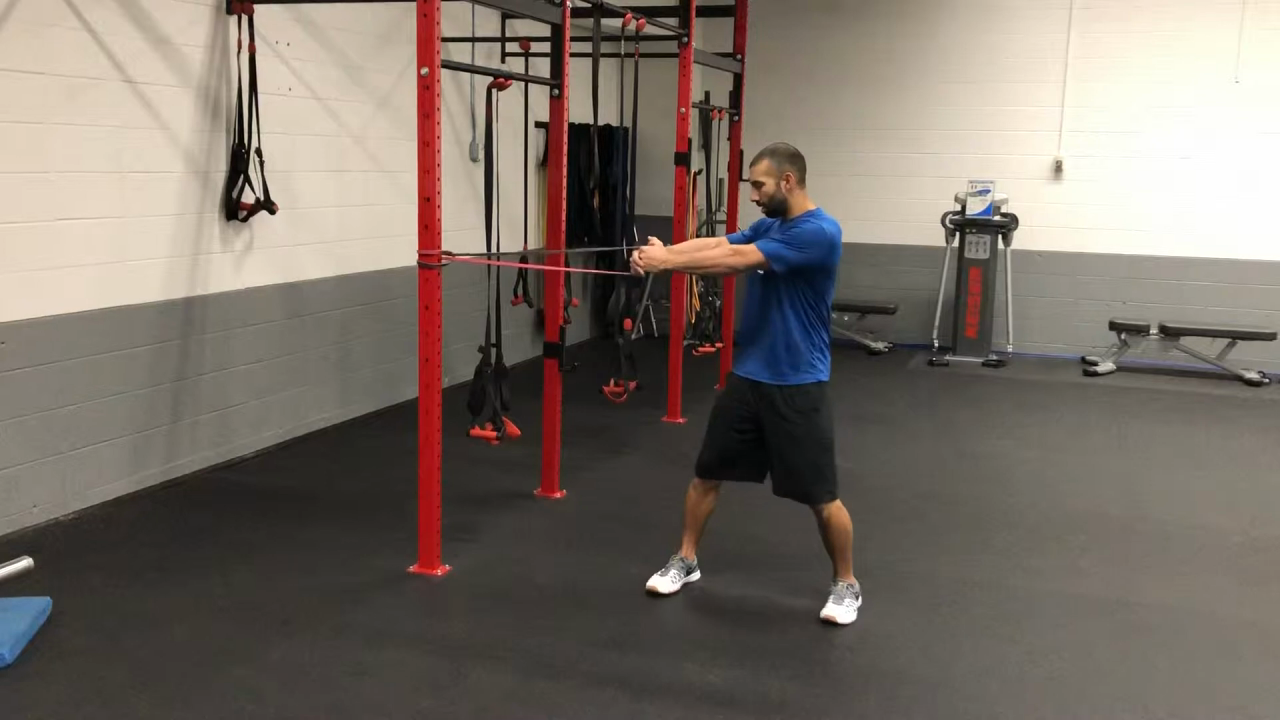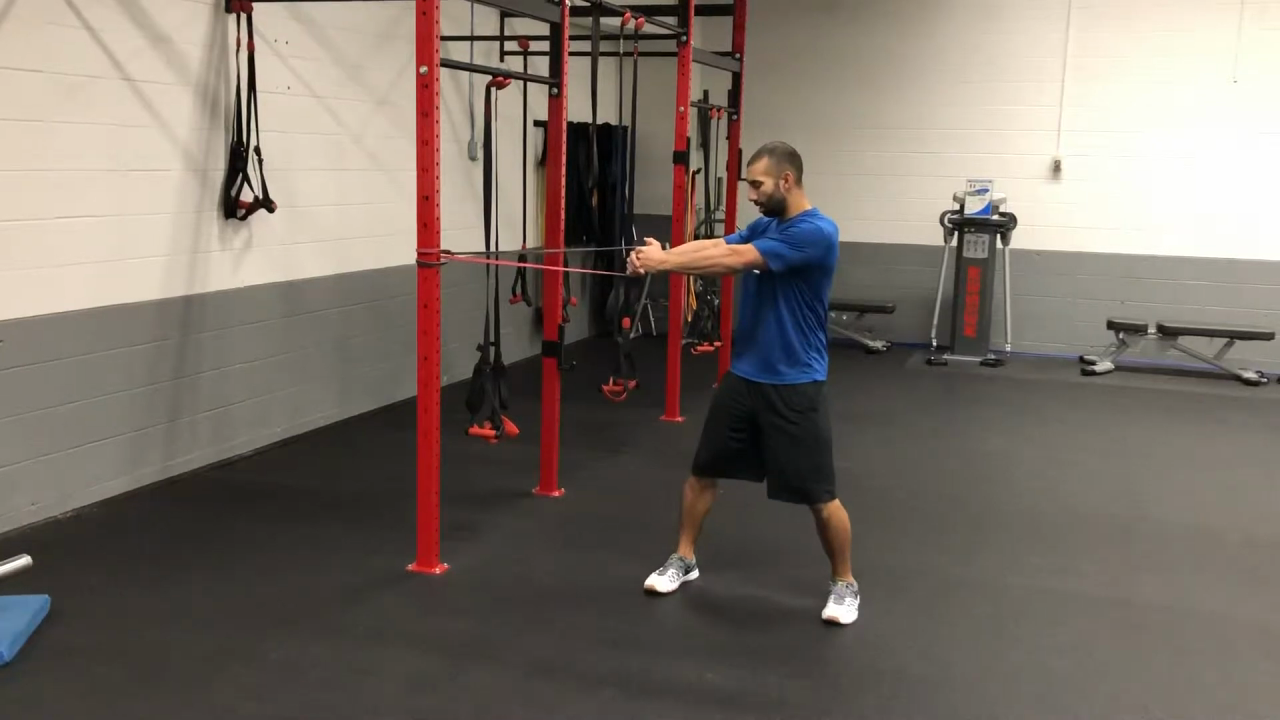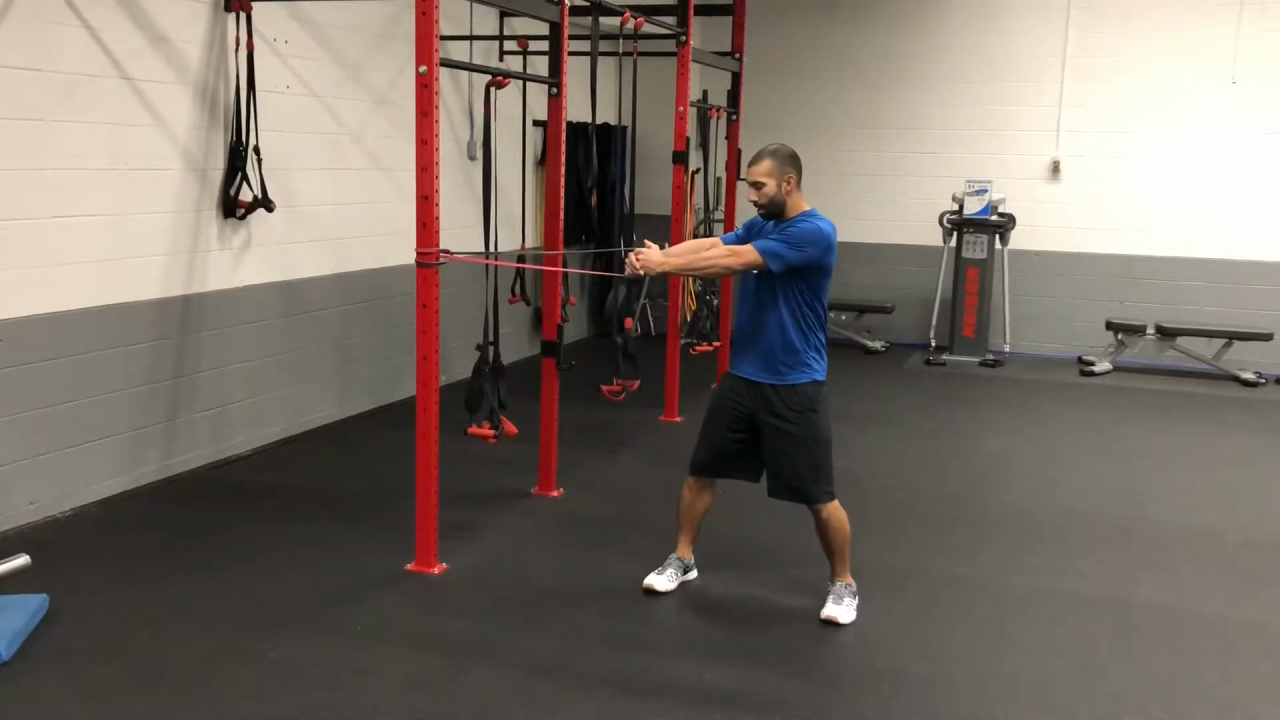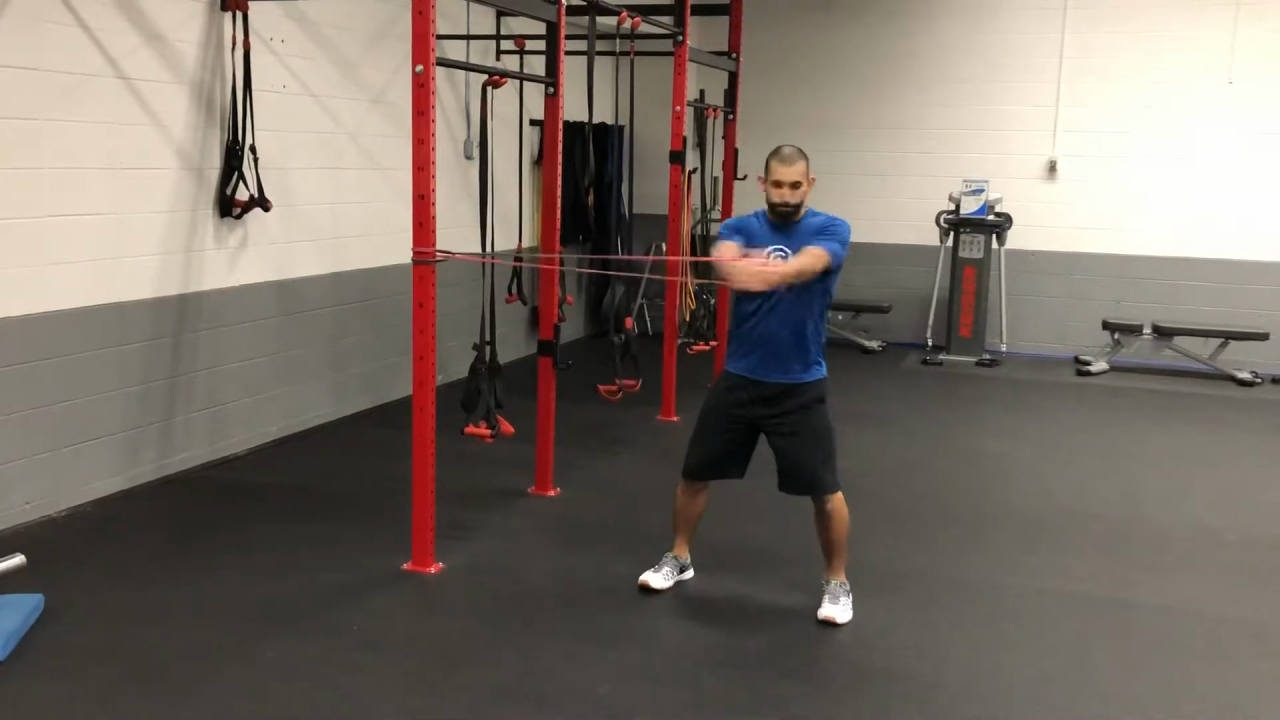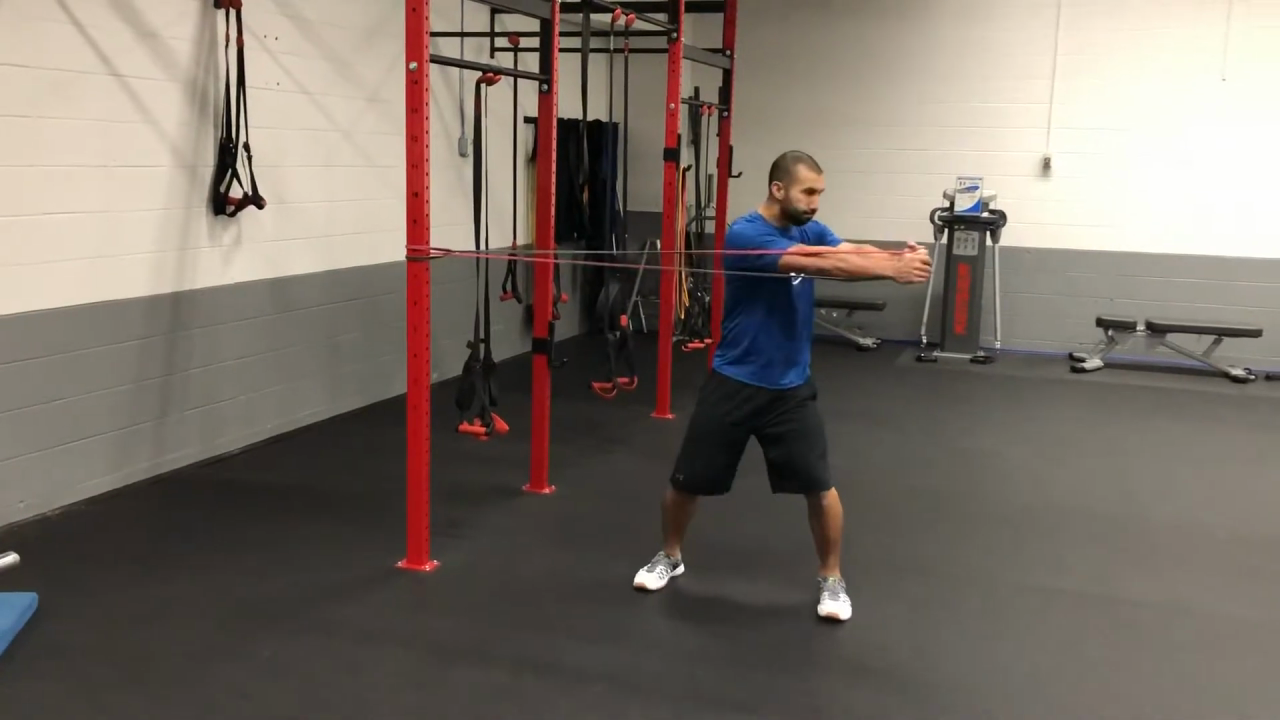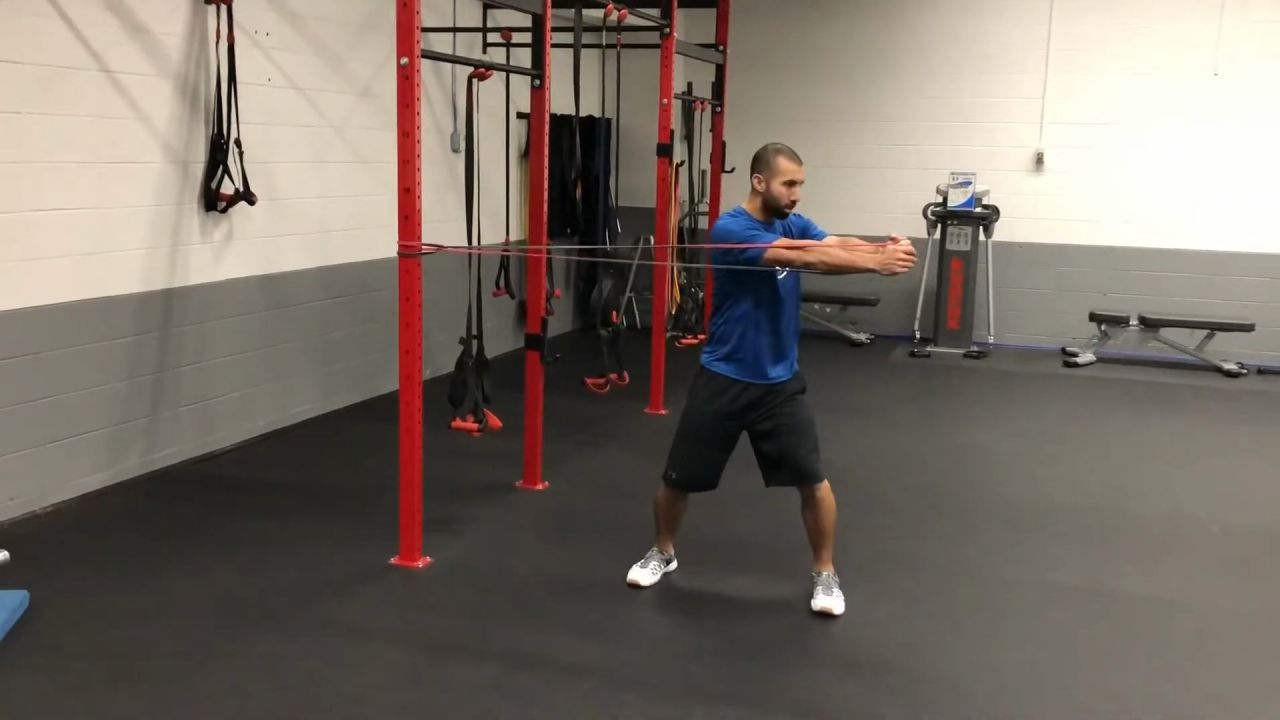
dt=0.4s
person 1, frame 1
left shoulder: (819, 233)
right shoulder: (766, 227)
left elbow: (738, 260)
right elbow: (714, 245)
left wrist: (667, 262)
right wrist: (662, 252)
left hip: (798, 385)
right hip: (746, 377)
left knee: (821, 497)
right knee: (706, 474)
left ankle: (845, 584)
right ankle: (685, 561)
person 1, frame 2
left shoulder: (816, 232)
right shoulder: (764, 226)
left elbow: (735, 260)
right elbow: (714, 246)
left wrist: (663, 263)
right wrist: (660, 254)
left hip: (795, 385)
right hip: (742, 375)
left knee: (819, 496)
right knee: (703, 472)
left ankle: (844, 583)
right ankle: (683, 559)
person 1, frame 3
left shoulder: (814, 233)
right shoulder: (760, 226)
left elbow: (735, 261)
right elbow: (710, 245)
left wrist: (663, 265)
right wrist: (658, 255)
left hip: (794, 386)
right hip: (741, 377)
left knee: (819, 497)
right knee: (701, 472)
left ankle: (843, 583)
right ankle: (682, 559)
person 1, frame 4
left shoulder: (830, 228)
right shoulder: (742, 227)
left elbow: (808, 264)
right elbow: (726, 255)
left wrist: (769, 274)
right wrist: (736, 269)
left hip: (801, 384)
right hip: (741, 377)
left knee: (824, 490)
right knee: (696, 474)
left ankle: (837, 582)
right ankle: (678, 559)
person 1, frame 5
left shoulder: (810, 230)
right shoulder: (745, 235)
left elbow: (851, 252)
right elbow: (818, 265)
left wrist: (899, 256)
right wrist: (892, 270)
left hip: (791, 387)
right hip: (734, 383)
left knee: (820, 488)
right knee: (687, 482)
left ankle: (831, 578)
right ankle: (669, 556)
person 1, frame 6
left shoulder: (795, 224)
right shoulder: (731, 230)
left elbow: (837, 245)
right elbow: (802, 258)
left wrist: (883, 248)
right wrist: (876, 263)
left hip: (781, 381)
right hip: (724, 379)
left knee: (813, 481)
right knee: (678, 479)
left ankle: (824, 573)
right ankle: (662, 552)
